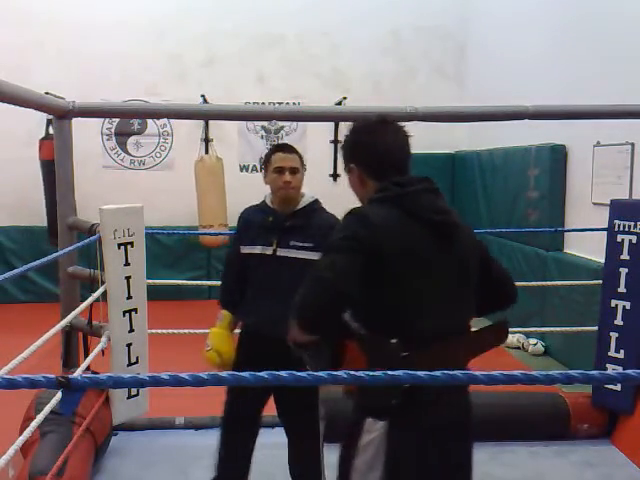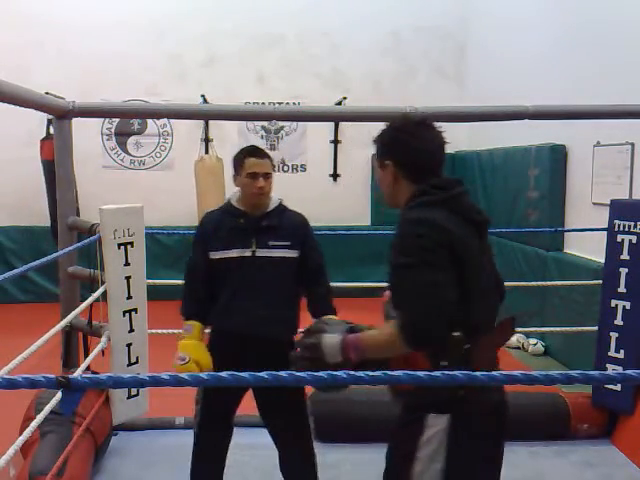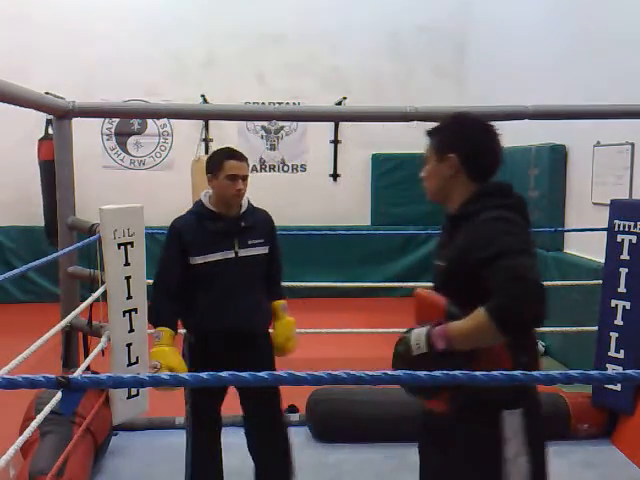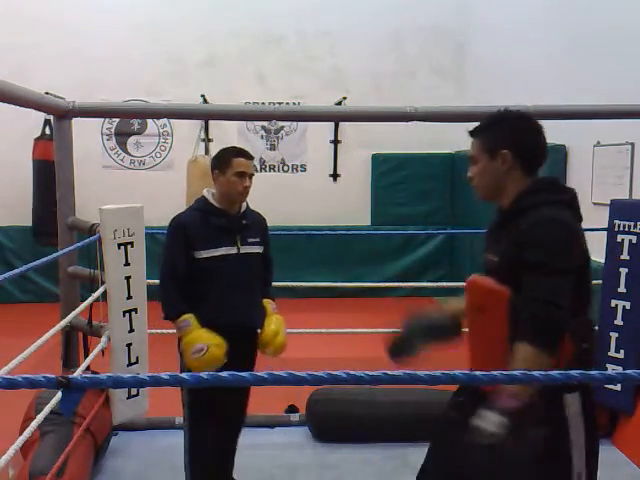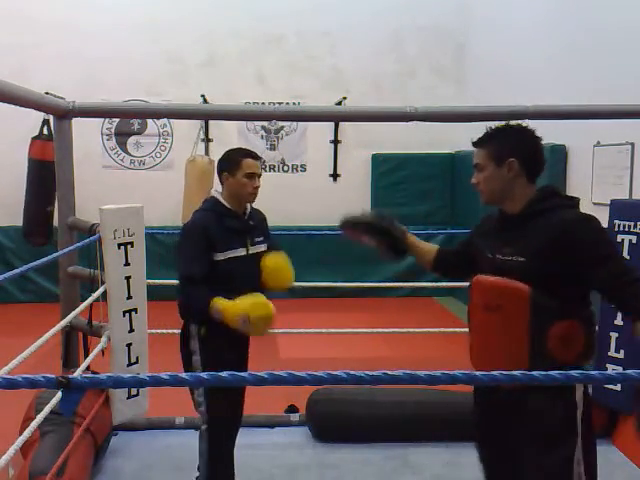
dt=0.3s
person 1, frame 1
left shoulder: (365, 224)
right shoulder: (454, 227)
left elbow: (313, 312)
right elbow: (502, 295)
left wrist: (300, 332)
left hip: (394, 414)
right hip: (451, 405)
person 1, frame 2
left shoulder: (422, 228)
right shoulder: (462, 222)
left elbow: (424, 326)
right elbow: (491, 293)
left wrist: (342, 346)
left hip: (445, 411)
right hip: (477, 401)
person 1, frame 3
left shoulder: (496, 228)
right shoulder: (463, 225)
left elbow: (519, 308)
left wrist: (433, 338)
left hip: (495, 417)
right hip: (452, 410)
person 1, frame 4
left shoulder: (552, 227)
right shoulder: (509, 220)
left elbow: (545, 328)
left wrist: (503, 412)
right wrist: (442, 318)
left hip: (548, 399)
right hip: (495, 389)
person 1, frame 5
left shoulder: (571, 229)
right shoulder: (491, 226)
right elbow: (452, 264)
right wrist: (399, 239)
left hip: (551, 391)
right hip: (493, 382)
person 2, frame 1
left shoulder: (325, 225)
right shoulder: (250, 220)
right elbow: (233, 279)
right wrist: (223, 329)
right hip: (253, 341)
left knee: (303, 431)
right knee: (237, 421)
person 2, frame 2
left shoulder: (295, 224)
right shoulder: (213, 225)
left elbow: (316, 282)
right elbow: (196, 287)
right wrist: (191, 339)
left hip: (279, 347)
right hip: (225, 345)
left knee: (293, 431)
right knee: (210, 428)
person 2, frame 3
left shoulder: (262, 221)
right shoulder: (185, 228)
right elbow: (165, 290)
left wrist: (283, 318)
right wrist: (164, 344)
left hip: (255, 339)
right hip: (205, 343)
left knee: (269, 421)
right knee: (203, 424)
person 2, frame 4
left shoulder: (257, 223)
right shoulder: (187, 223)
right elbow: (170, 285)
left wrist: (271, 315)
right wrist: (190, 331)
left hip: (245, 336)
right hip: (205, 340)
left knee: (233, 416)
right knee: (202, 421)
person 2, frame 5
left shoulder: (256, 219)
right shoulder: (202, 224)
left elbow: (262, 268)
right elbow: (191, 287)
left wrist: (275, 273)
right wrist: (226, 309)
left hip: (237, 332)
right hip: (205, 333)
left knee: (230, 414)
right knee: (215, 418)
